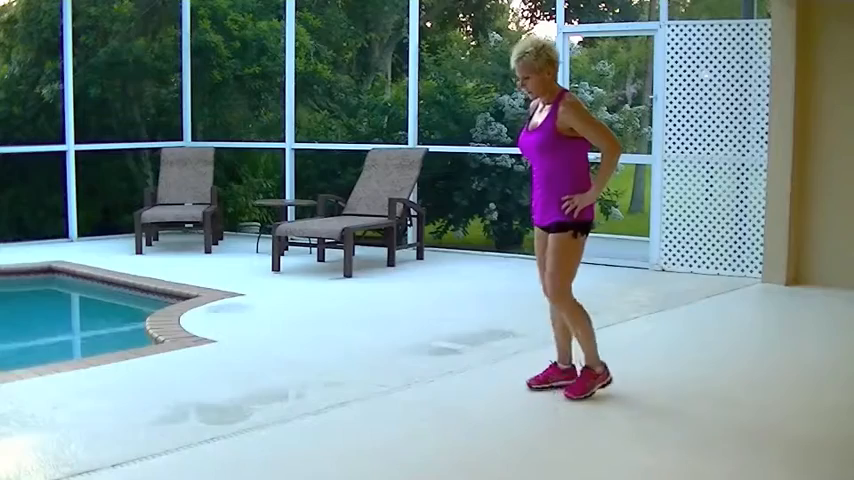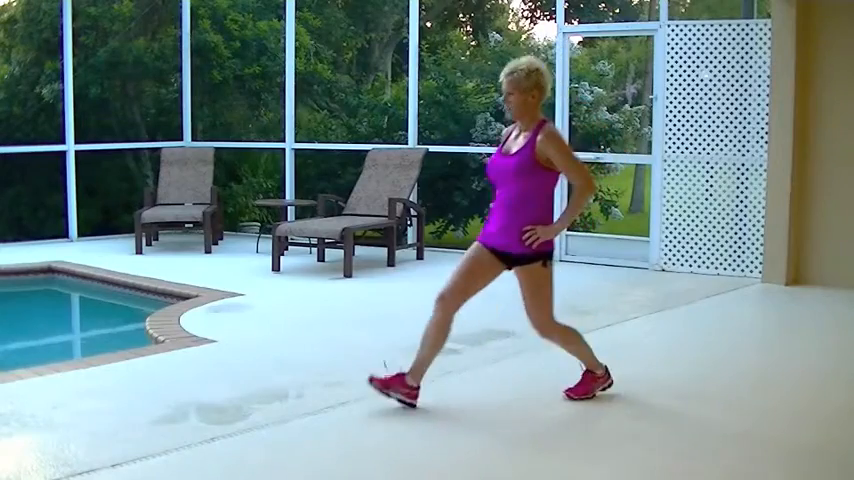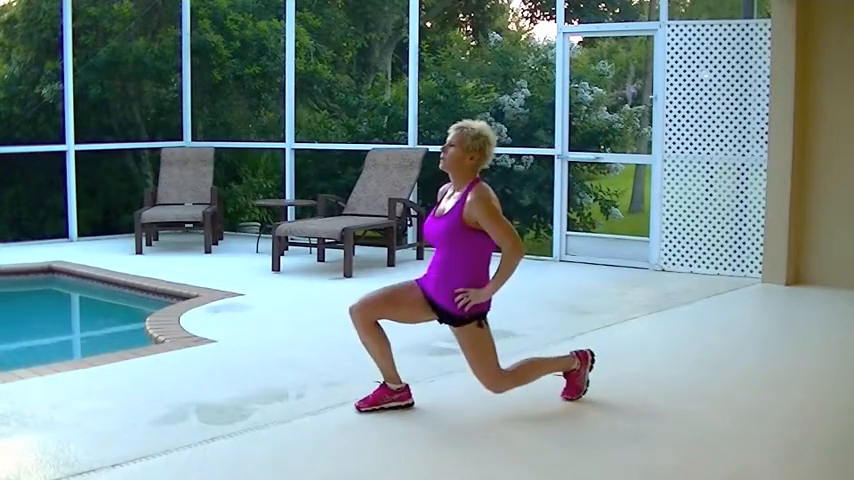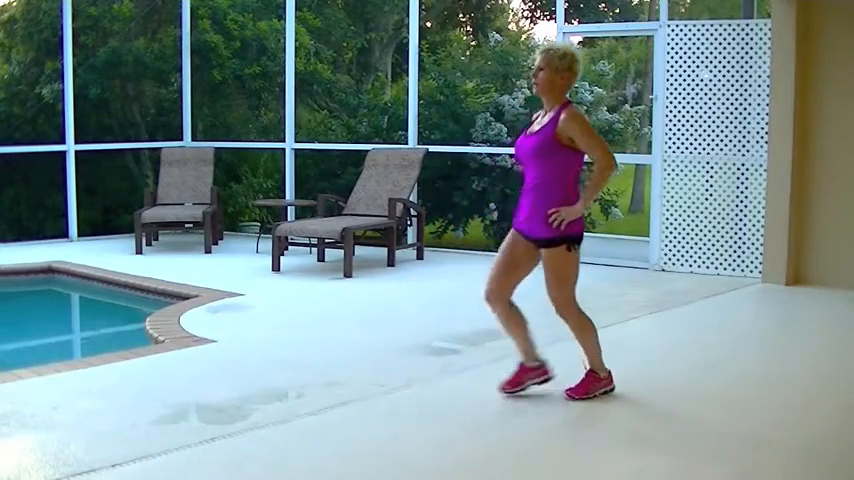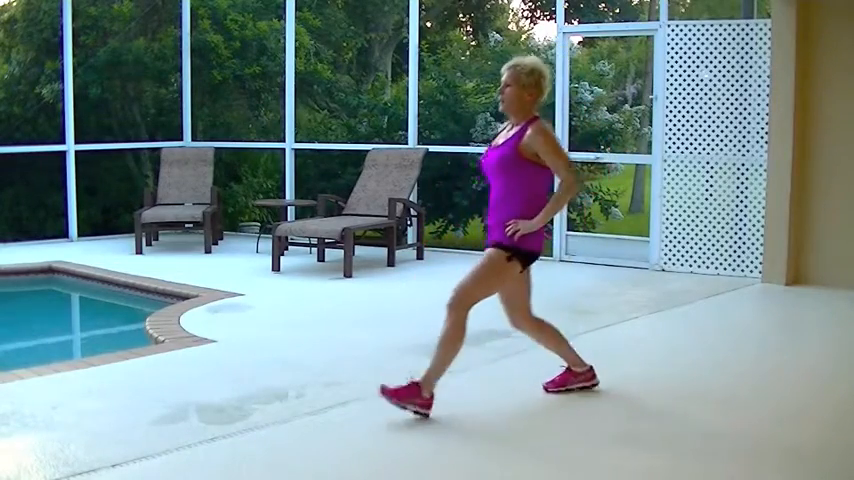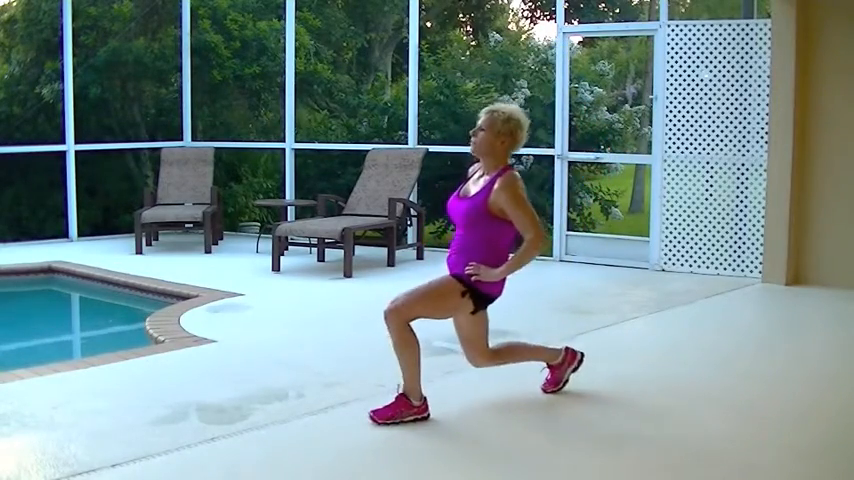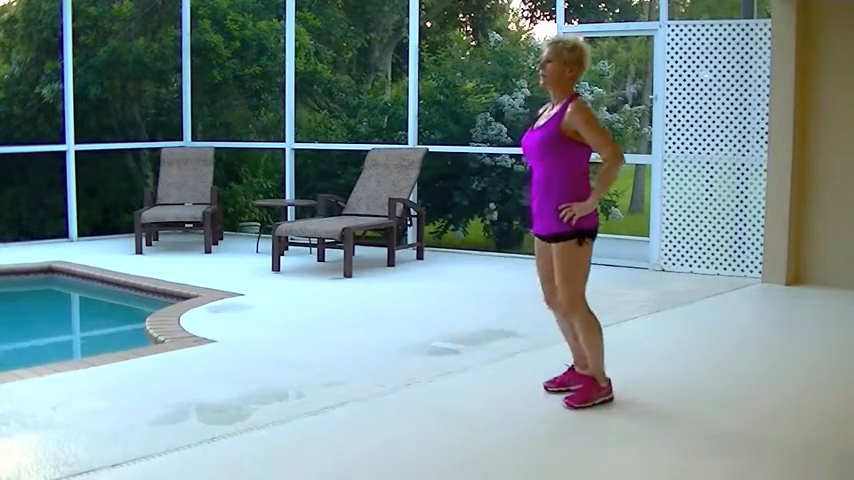
dt=0.7s
person 1, frame 1
left shoulder: (568, 108)
right shoulder: (536, 107)
left elbow: (612, 148)
left wrist: (592, 194)
left hip: (569, 214)
right hip: (543, 213)
left knee: (559, 294)
right knee: (552, 293)
left ankle: (596, 368)
right ankle: (563, 365)
person 1, frame 2
left shoulder: (547, 137)
right shoulder: (508, 134)
left elbow: (585, 184)
left wrist: (557, 227)
left hip: (529, 244)
right hip: (493, 239)
left knee: (543, 324)
right knee: (446, 300)
left ankle: (598, 371)
right ankle: (409, 382)
person 1, frame 3
left shoulder: (478, 198)
right shoulder: (445, 191)
left elbow: (514, 248)
left wrist: (488, 291)
left hip: (463, 302)
right hip: (431, 289)
left knee: (495, 382)
right knee: (360, 311)
left ankle: (575, 362)
right ankle: (395, 388)
person 1, frame 4
left shoulder: (569, 117)
right shoulder: (538, 117)
left elbow: (606, 161)
left wrist: (579, 207)
left hip: (557, 227)
right hip: (526, 221)
left knee: (564, 307)
right knee: (495, 294)
left ankle: (600, 376)
right ankle: (532, 364)
person 1, frame 5
left shoulder: (536, 132)
right shoulder: (507, 129)
left elbow: (571, 180)
left wrist: (537, 222)
left hip: (518, 244)
right hip: (504, 240)
left knee: (456, 303)
right knee: (521, 319)
left ankle: (423, 393)
right ankle: (579, 370)
person 1, frame 6
left shoulder: (506, 184)
right shoulder: (475, 171)
left elbow: (536, 238)
left wrist: (499, 272)
left hip: (476, 281)
right hip: (461, 277)
left knee: (395, 313)
right knee: (481, 357)
left ankle: (413, 401)
right ankle: (561, 357)
person 1, frame 7
left shoulder: (576, 110)
right shoulder: (546, 111)
left elbow: (613, 156)
left wrist: (591, 202)
left hip: (571, 222)
right hip: (544, 220)
left knee: (572, 303)
right knee: (555, 301)
left ankle: (600, 383)
right ankle: (581, 368)
